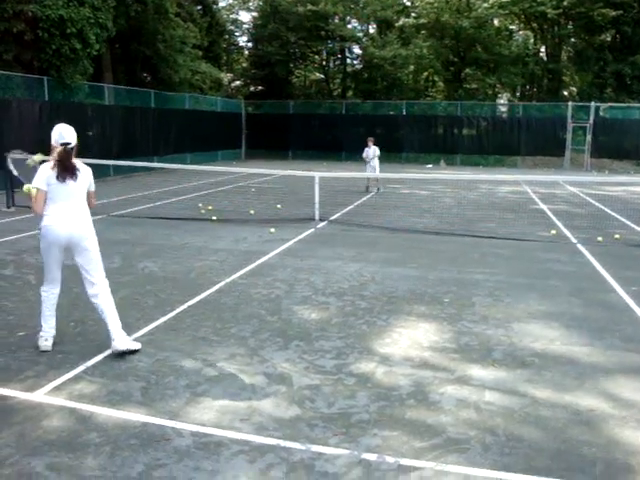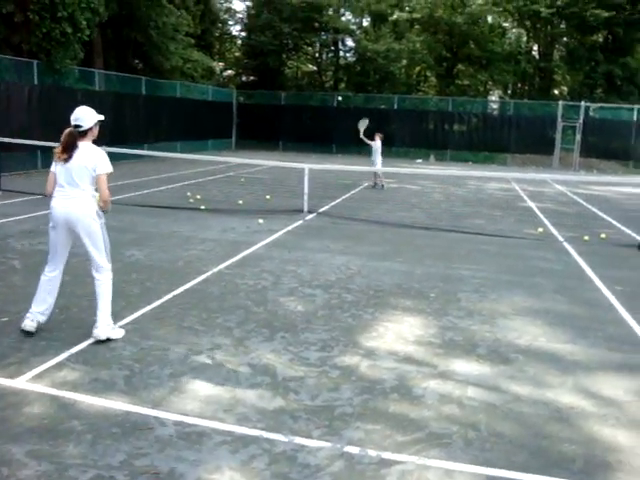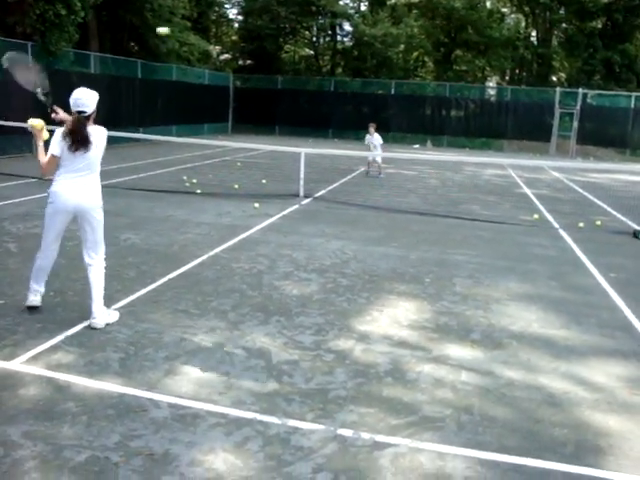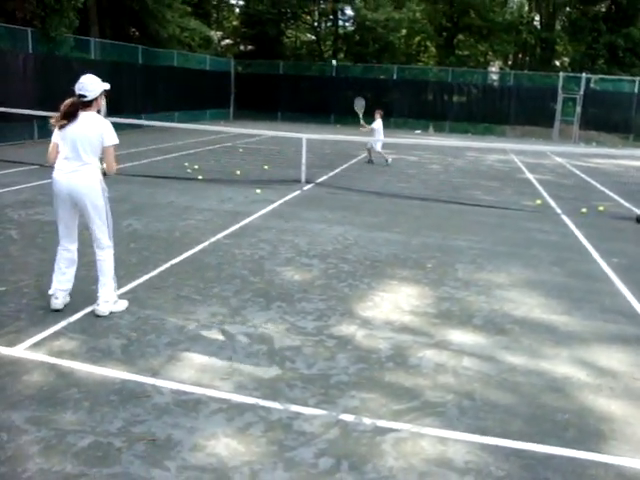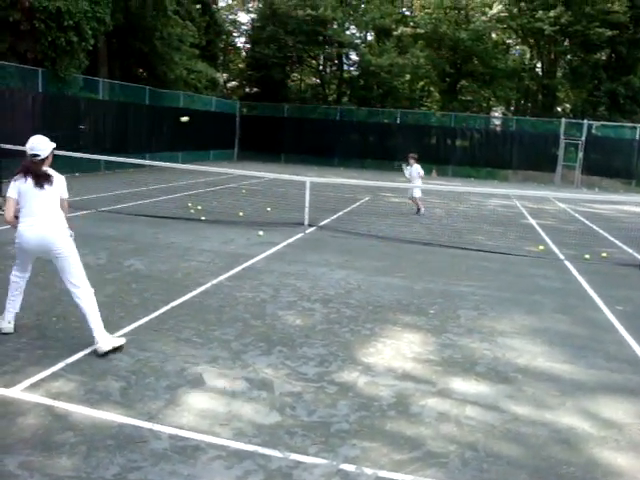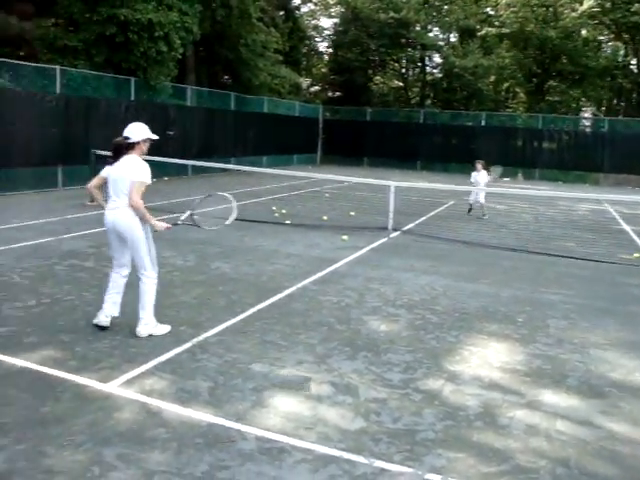
dt=0.7s
person 1, frame 1
left shoulder: (45, 169)
right shoulder: (85, 170)
left elbow: (38, 209)
left wrist: (41, 202)
left hip: (53, 229)
right hip: (81, 229)
left knee: (51, 284)
right knee: (98, 285)
left ankle: (46, 337)
right ankle: (118, 338)
person 1, frame 2
left shoulder: (61, 153)
right shoulder: (97, 154)
left elbow: (49, 189)
right elbow: (104, 196)
right wrist: (105, 206)
left hip: (59, 210)
right hip: (85, 212)
left knee: (54, 265)
right knee: (102, 269)
left ankle: (33, 318)
right ankle: (103, 326)
person 1, frame 3
left shoulder: (61, 135)
right shoulder: (100, 134)
left elbow: (46, 170)
left wrist: (39, 142)
right wrist: (67, 119)
left hip: (62, 196)
right hip: (90, 200)
left knee: (48, 247)
right knee: (94, 258)
left ankle: (35, 294)
right ankle: (98, 313)
person 1, frame 4
left shoulder: (63, 123)
right shoulder: (103, 125)
left elbow: (51, 159)
right elbow: (111, 168)
right wrist: (101, 167)
left hip: (62, 182)
right hip: (89, 185)
left knee: (67, 242)
right knee: (102, 244)
left ankle: (59, 294)
right ankle: (106, 300)
person 1, frame 5
right shoulder: (58, 179)
left hip: (27, 235)
right hip: (56, 234)
left knee: (19, 273)
right knee: (80, 287)
right ankle: (102, 338)
person 1, frame 6
left shoulder: (115, 164)
right shoulder: (141, 166)
left elbow: (91, 186)
right elbow: (134, 201)
right wrist: (153, 222)
left hip: (112, 218)
right hip: (131, 220)
left knee: (120, 268)
right knee: (148, 273)
left ankle: (105, 315)
right ankle: (146, 324)
